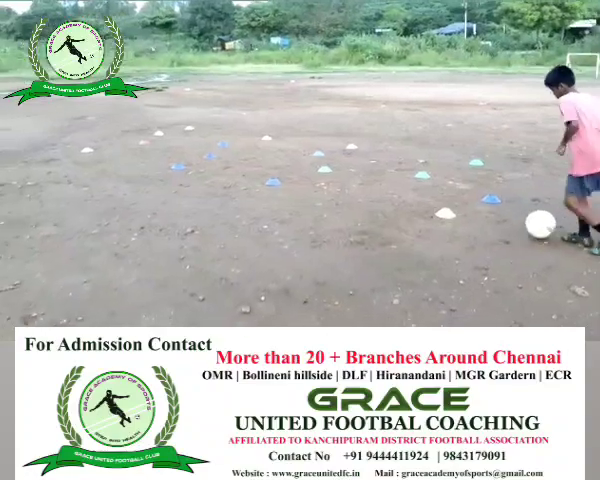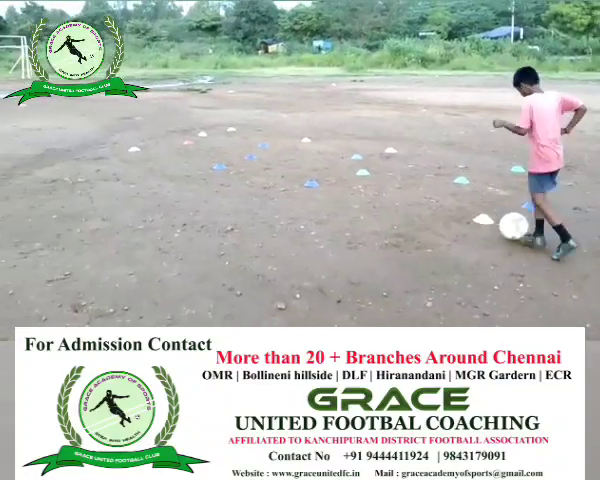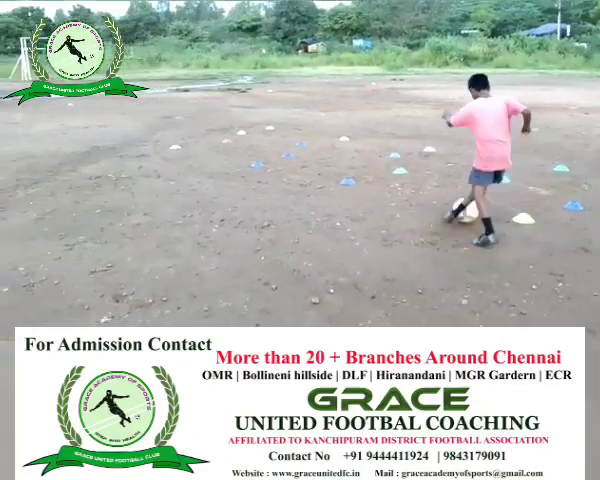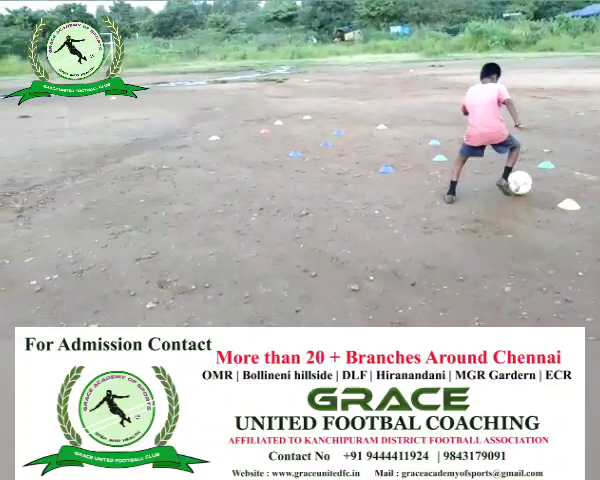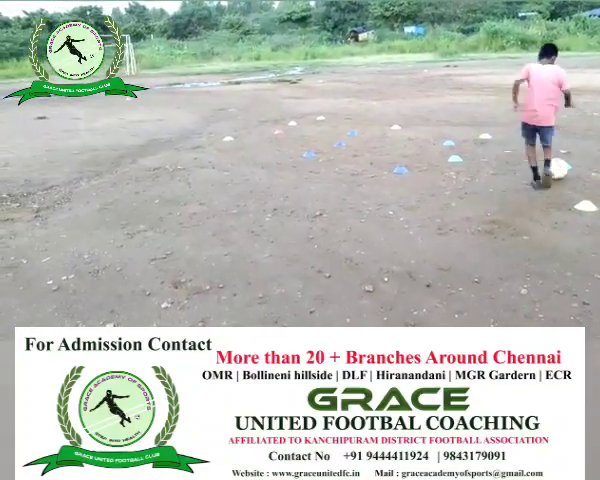
dt=0.5s
person 1, frame 1
left shoulder: (566, 101)
left elbow: (573, 124)
left wrist: (563, 144)
left hip: (584, 160)
left knee: (571, 201)
right knee: (580, 195)
right ankle: (583, 235)
person 1, frame 2
left shoulder: (529, 102)
right shoulder: (556, 96)
left elbow: (522, 130)
right elbow: (582, 108)
left wrist: (502, 123)
right wrist: (568, 127)
left hip: (541, 159)
right hip: (556, 157)
left knee: (539, 201)
right knee: (539, 194)
left ankle: (567, 240)
right ankle: (538, 236)
person 1, frame 3
left shoulder: (471, 107)
right shoulder: (504, 102)
left elbow: (451, 123)
right elbow: (525, 111)
left wrist: (445, 116)
right wrist: (526, 126)
left hip: (485, 158)
right hip: (503, 158)
left knee: (478, 193)
right knee: (478, 188)
left ankle: (489, 234)
right ankle: (455, 213)
person 1, frame 4
left shoulder: (472, 90)
right shoulder: (499, 88)
left elbow: (465, 111)
right elbow: (508, 102)
right wrist: (516, 121)
left hip: (474, 134)
right hip: (497, 132)
left knee: (460, 160)
right knee: (515, 147)
left ankle: (451, 193)
right ankle: (504, 179)
person 1, frame 5
left shoulder: (530, 68)
right shoulder: (559, 71)
left elbow: (517, 82)
right elbow: (566, 92)
left wrist: (515, 100)
right wrist: (568, 103)
left hip: (529, 116)
right hip: (547, 118)
left knee: (530, 145)
right knee: (547, 147)
left ankle: (536, 178)
right ankle: (547, 168)
